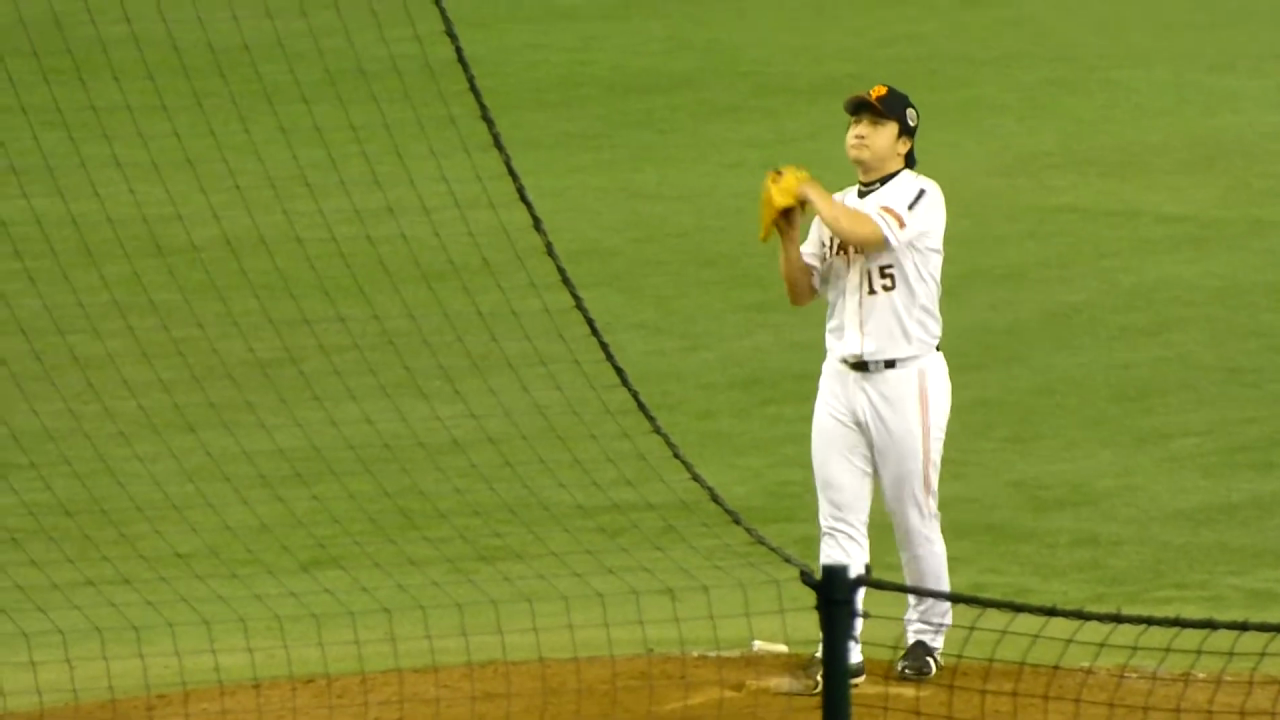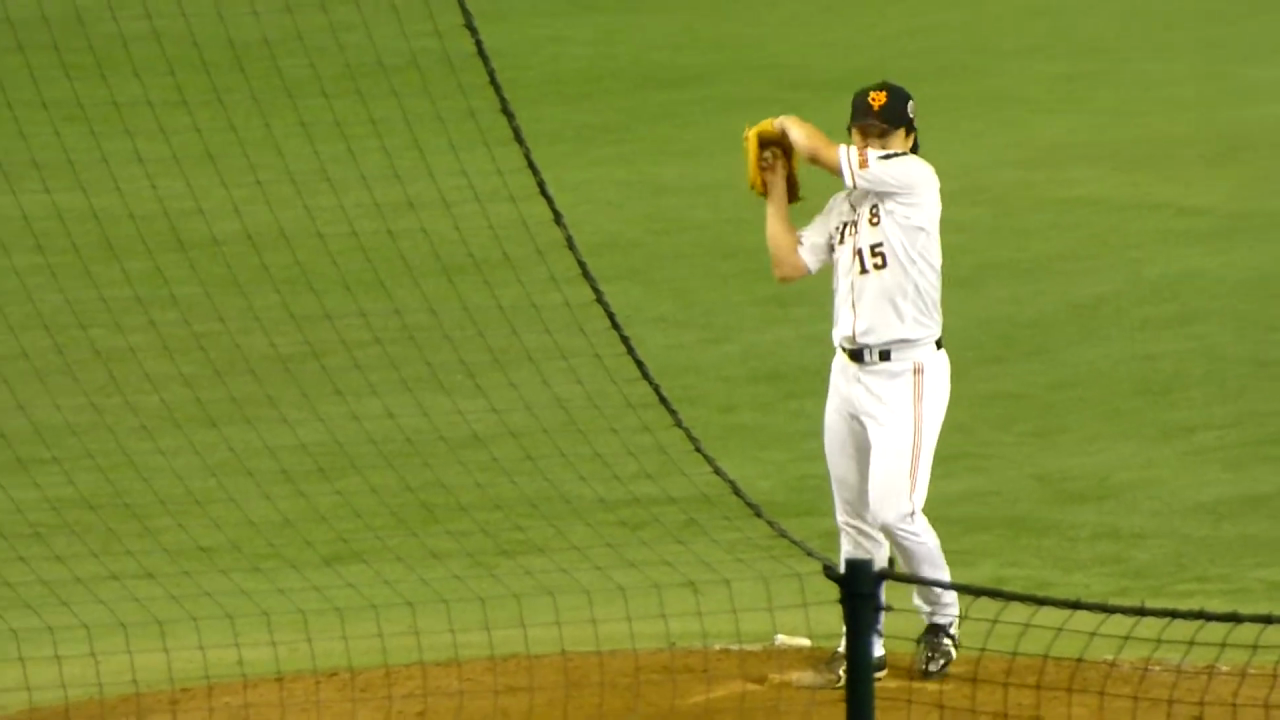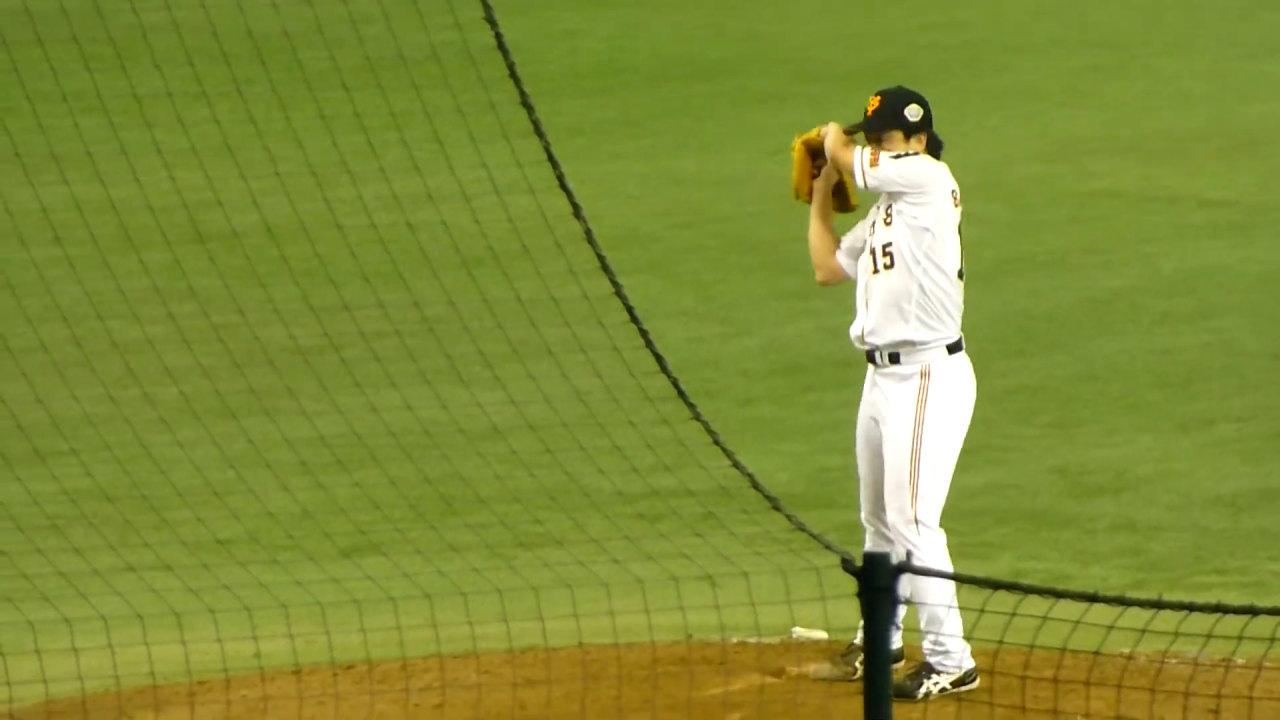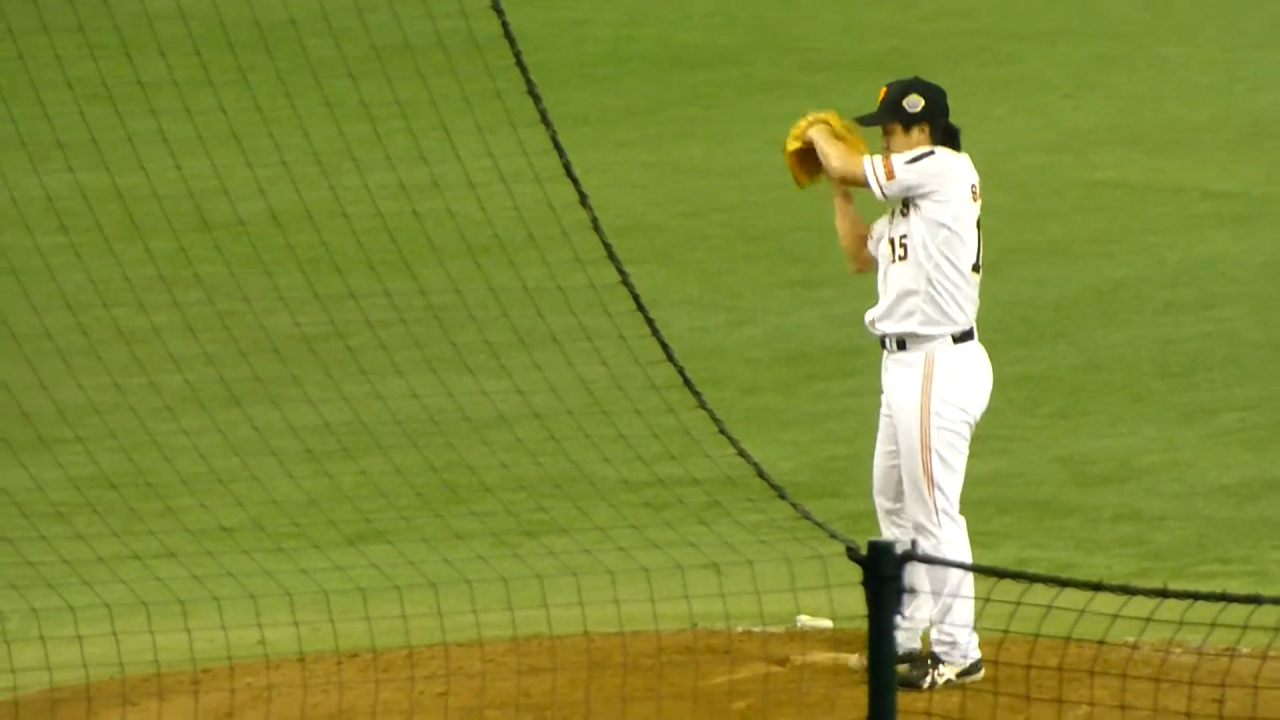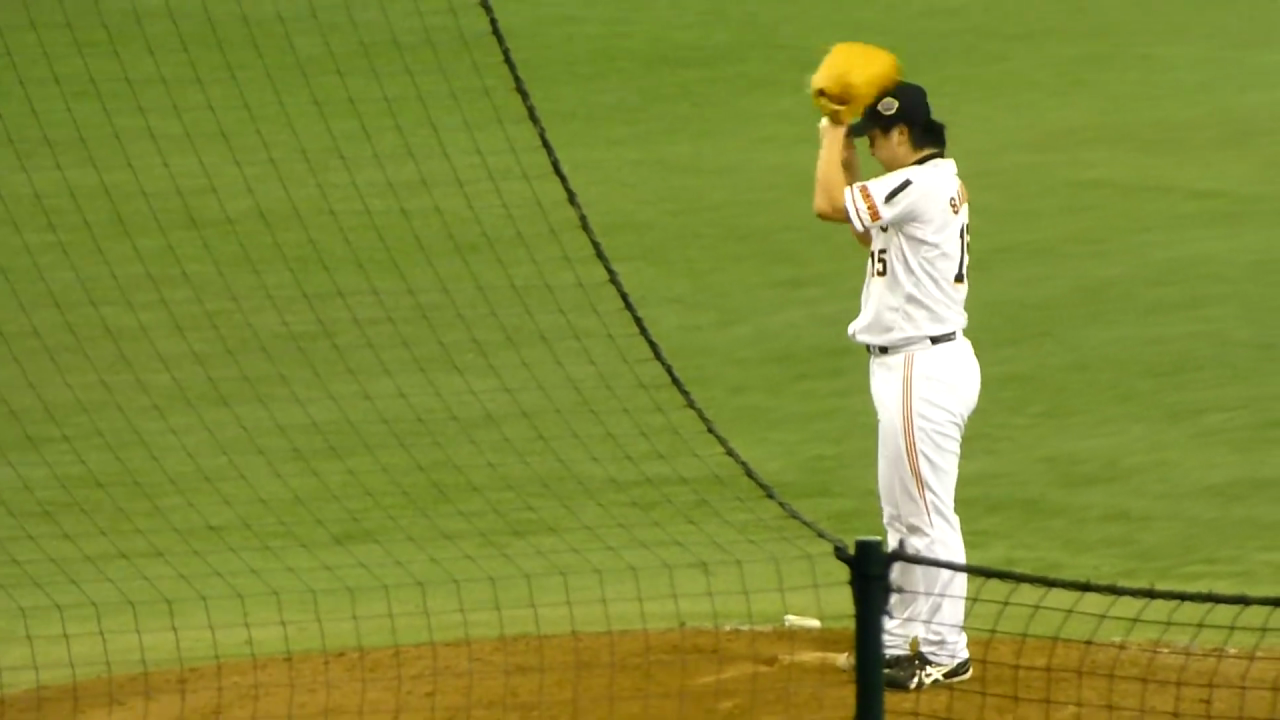
dt=0.3s
person 1, frame 1
left shoulder: (921, 194)
right shoulder: (835, 209)
left elbow: (865, 232)
right elbow: (802, 292)
left wrist: (809, 190)
right wrist: (789, 238)
left hip: (908, 381)
right hip: (842, 380)
left knee: (914, 519)
right knee: (839, 523)
left ankle: (926, 636)
right ankle: (842, 652)
person 1, frame 2
left shoulder: (914, 177)
right shoulder: (844, 202)
left elbow: (818, 150)
right elbow: (787, 266)
left wrist: (787, 123)
right wrist: (775, 190)
left hip: (907, 373)
right hip: (849, 372)
left knee: (893, 511)
right knee: (855, 521)
left ankle: (940, 614)
right ankle: (864, 645)
person 1, frame 3
left shoulder: (928, 177)
right shoulder: (884, 209)
left elbow: (841, 151)
right elbow: (827, 269)
left wrist: (832, 137)
right wrist: (821, 194)
left hip: (929, 380)
right hip: (884, 377)
left knee: (911, 522)
right knee: (879, 517)
left ankle: (951, 661)
right ankle: (881, 639)
person 1, frame 4
left shoulder: (944, 168)
right shoulder: (913, 194)
left elbow: (848, 165)
right elbow: (861, 255)
left wrist: (819, 132)
right wrist: (840, 188)
left hip: (940, 367)
right hip: (908, 365)
left knee: (931, 513)
right knee: (896, 506)
left ankle: (958, 651)
right ankle: (907, 635)
person 1, frame 5
left shoulder: (921, 185)
right shoulder: (923, 183)
left elbow: (826, 206)
right elbow: (866, 228)
left wrist: (833, 131)
right wrist: (844, 147)
left hip: (924, 370)
right hip: (910, 368)
left knee: (928, 516)
right knee: (903, 516)
left ankle: (947, 651)
right ankle: (900, 640)
